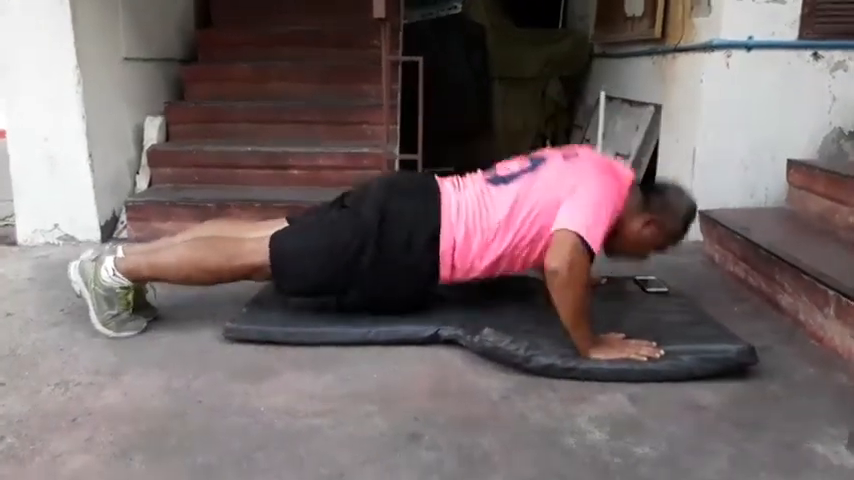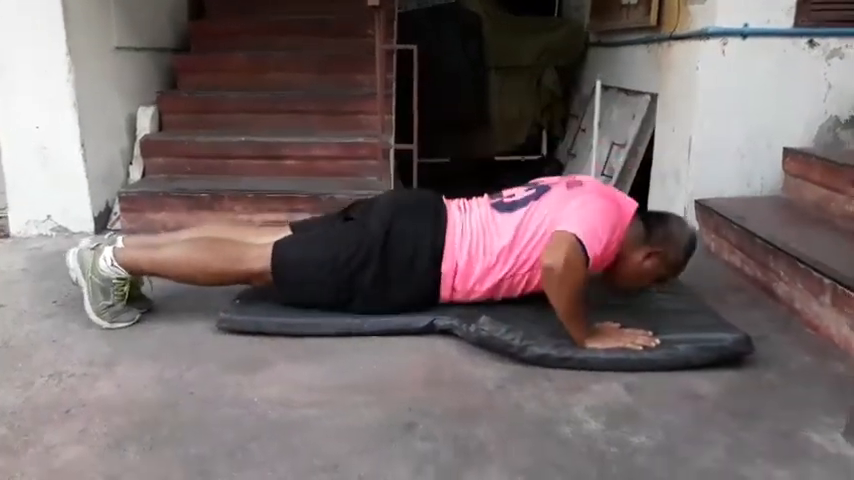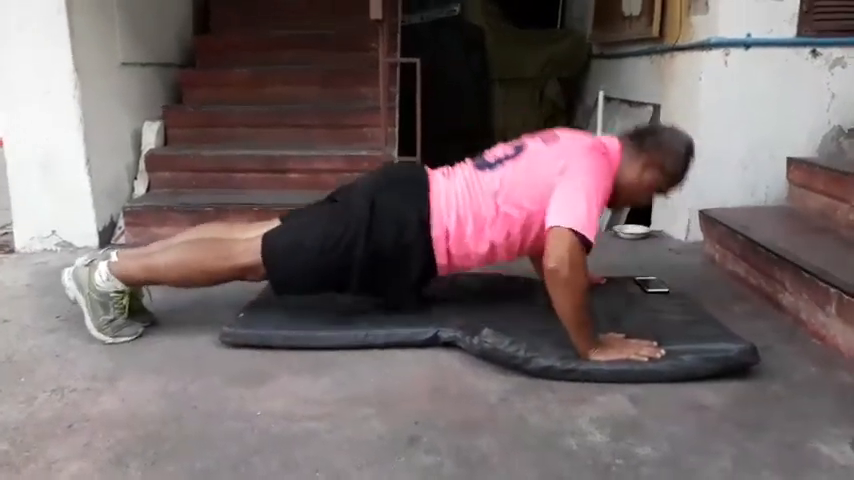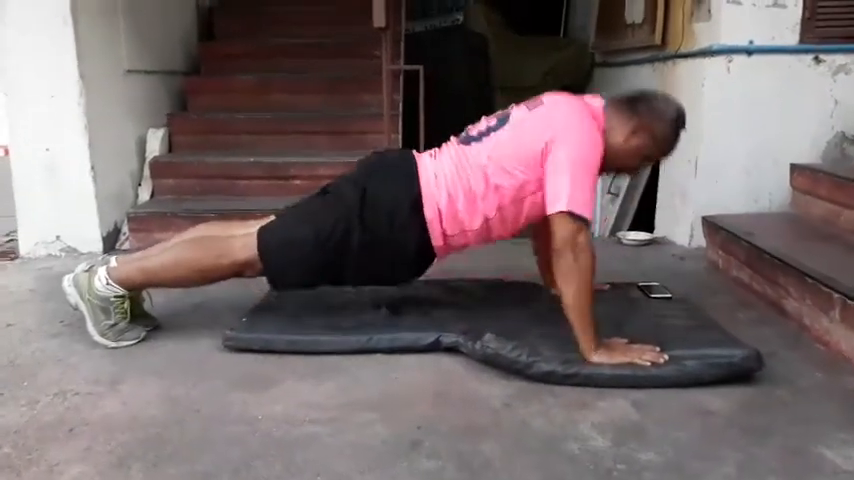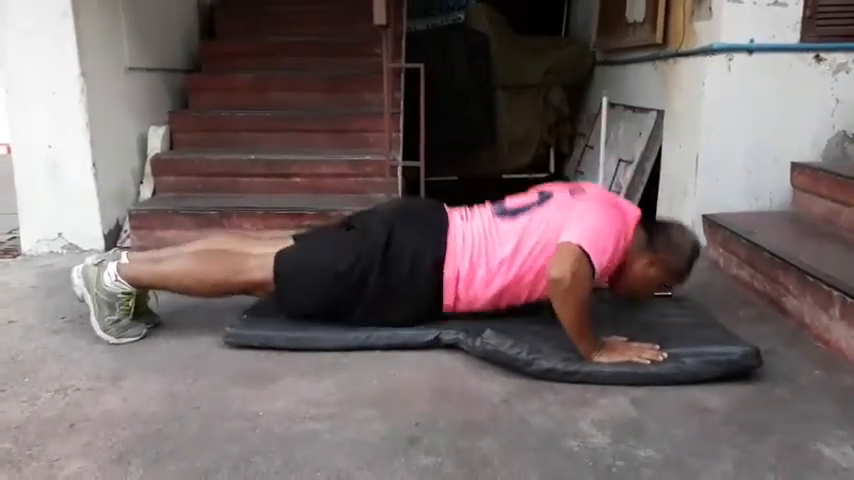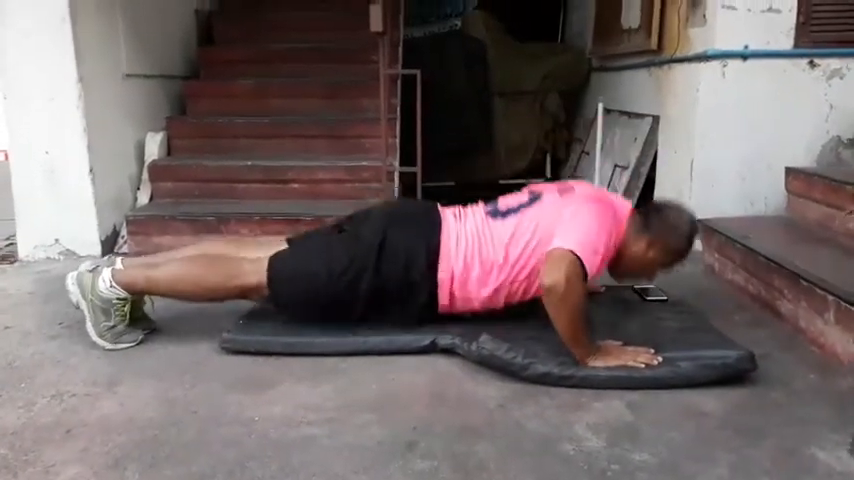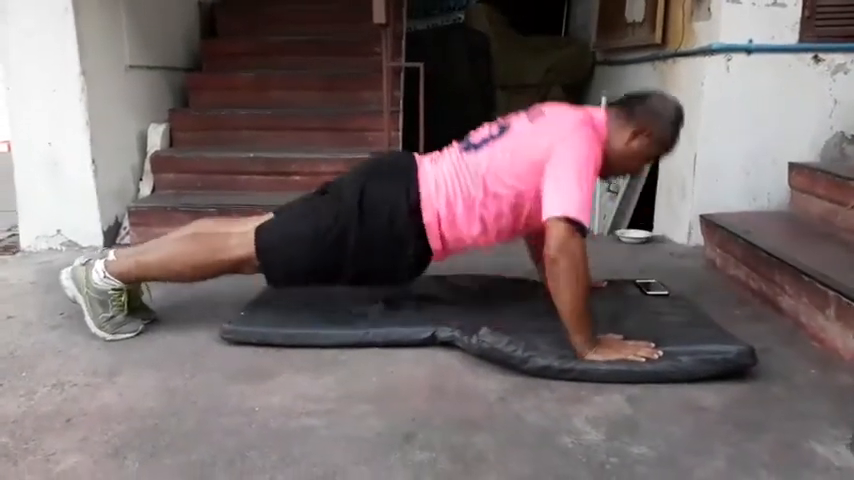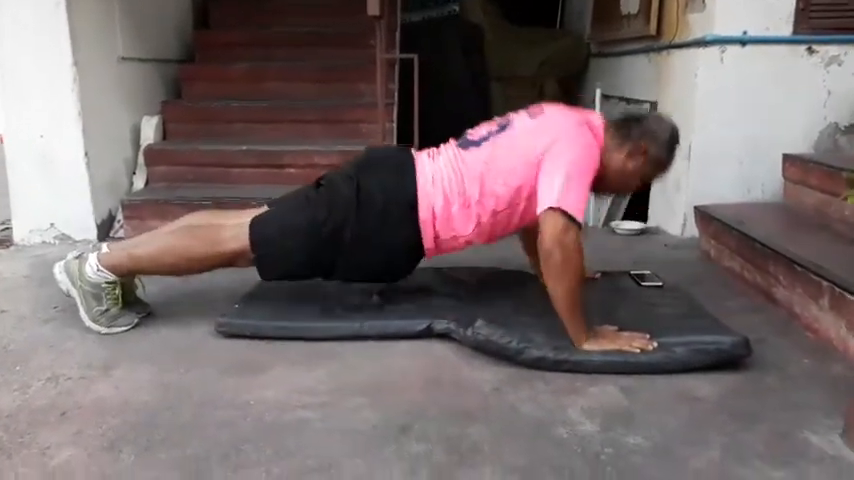
dt=0.3s
person 1, frame 1
left shoulder: (586, 165)
right shoulder: (601, 186)
right elbow: (563, 262)
left wrist: (569, 288)
right wrist: (590, 344)
left hip: (417, 201)
right hip: (410, 240)
left knee: (262, 237)
right knee: (258, 258)
left ankle: (124, 256)
right ankle: (118, 269)
person 1, frame 2
left shoulder: (589, 193)
right shoulder: (607, 214)
right elbow: (557, 264)
left wrist: (570, 285)
right wrist: (585, 335)
left hip: (419, 218)
right hip: (413, 257)
left knee: (269, 241)
right knee: (259, 264)
left ankle: (121, 249)
right ankle: (116, 258)
person 1, frame 3
left shoulder: (578, 148)
right shoulder: (592, 167)
left elbow: (533, 221)
right elbow: (560, 261)
left wrist: (570, 276)
right wrist: (591, 346)
left hip: (408, 194)
right hip: (404, 230)
left knee: (257, 241)
right knee: (252, 258)
left ankle: (118, 258)
right ankle: (113, 274)
person 1, frame 4
left shoulder: (567, 112)
right shoulder: (583, 133)
left elbow: (536, 203)
right elbow: (570, 241)
left wrist: (559, 281)
right wrist: (594, 345)
left hip: (402, 183)
right hip: (397, 212)
left knee: (255, 238)
right knee: (249, 254)
left ankle: (117, 267)
right ankle: (109, 279)
person 1, frame 5
left shoulder: (590, 201)
right shoulder: (608, 218)
right elbow: (565, 273)
left wrist: (577, 297)
right wrist: (593, 348)
left hip: (423, 228)
right hip: (417, 265)
left knee: (273, 252)
right knee: (263, 273)
left ankle: (129, 263)
right ankle: (120, 275)
person 1, frame 6
left shoulder: (585, 199)
right shoulder: (600, 220)
right elbow: (555, 283)
left wrist: (570, 294)
right wrist: (588, 352)
left hip: (416, 230)
right hip: (410, 264)
left knee: (265, 257)
right knee: (257, 279)
left ankle: (125, 269)
right ankle: (114, 281)
person 1, frame 7
left shoulder: (564, 123)
right shoulder: (581, 140)
left elbow: (532, 213)
right elbow: (562, 249)
left wrist: (554, 276)
right wrist: (588, 344)
left hip: (401, 184)
right hip: (397, 216)
left knee: (256, 233)
right knee: (247, 251)
left ankle: (115, 263)
right ankle: (109, 273)
person 1, frame 8
left shoulder: (563, 124)
right shoulder: (578, 141)
left elbow: (530, 203)
right elbow: (556, 239)
left wrist: (551, 272)
right wrist: (583, 335)
left hip: (397, 180)
right hip: (391, 210)
left knee: (247, 228)
right knee: (240, 243)
left ankle: (106, 258)
right ankle: (101, 265)
